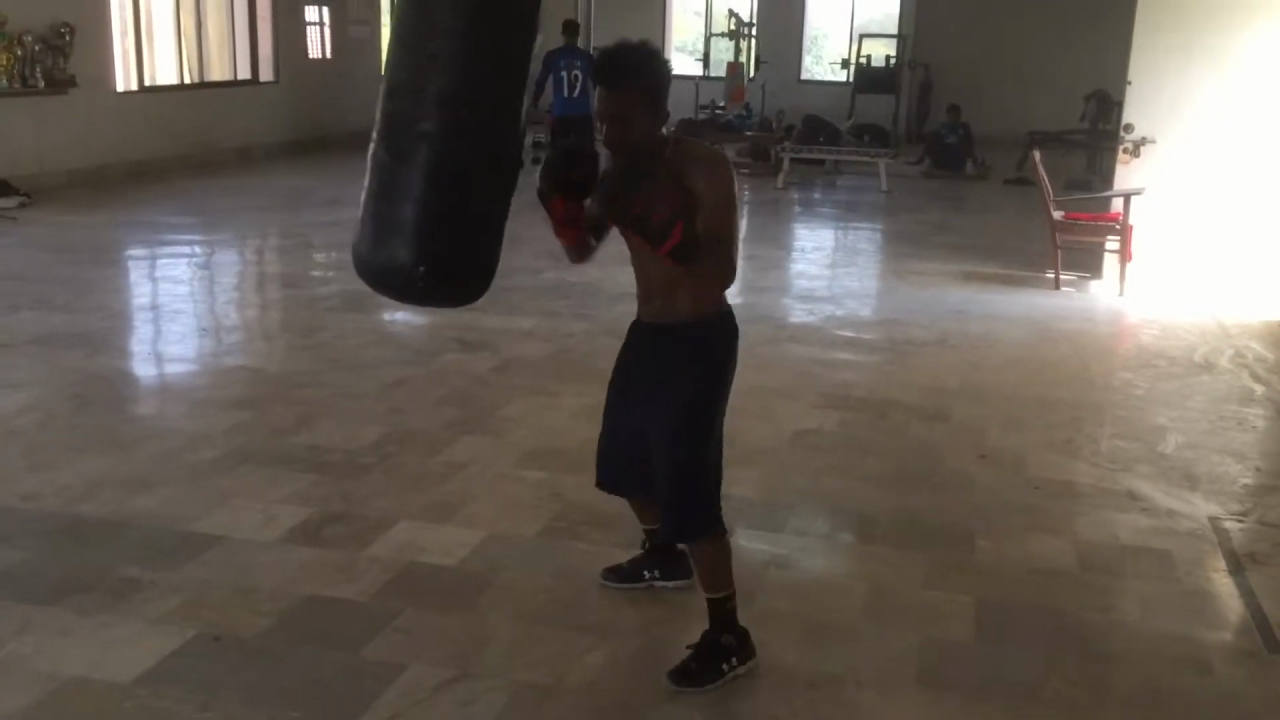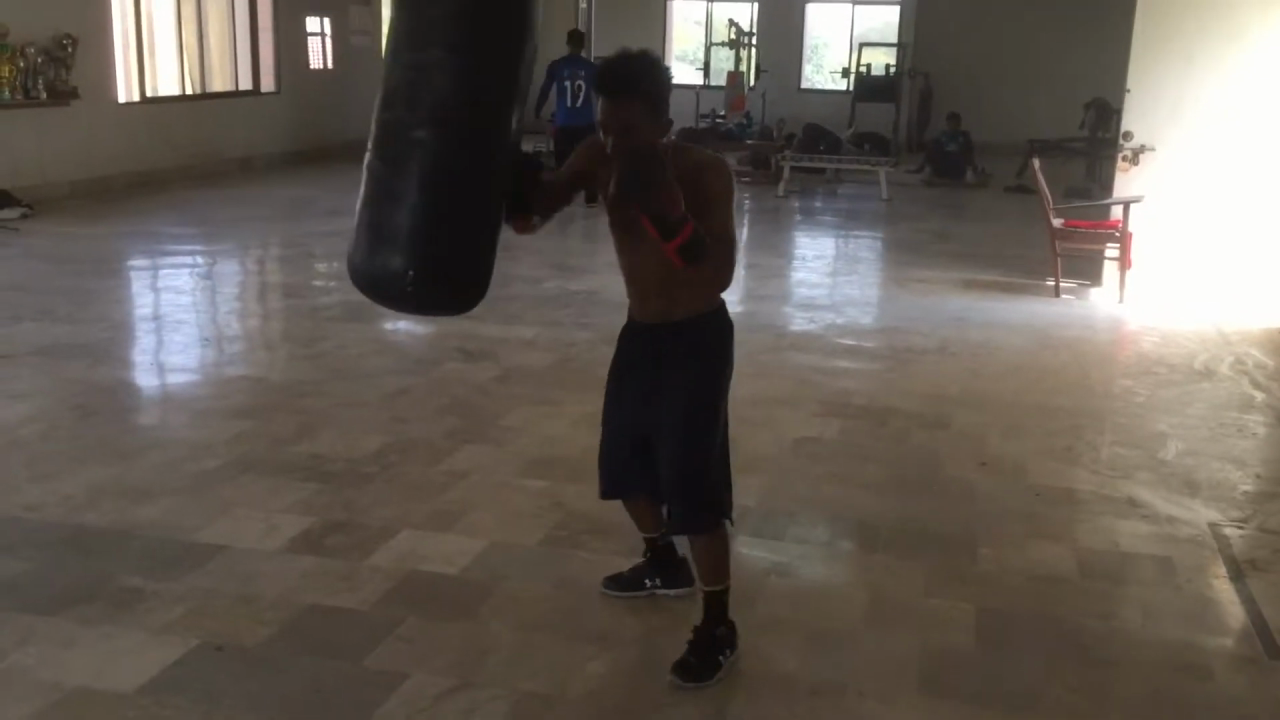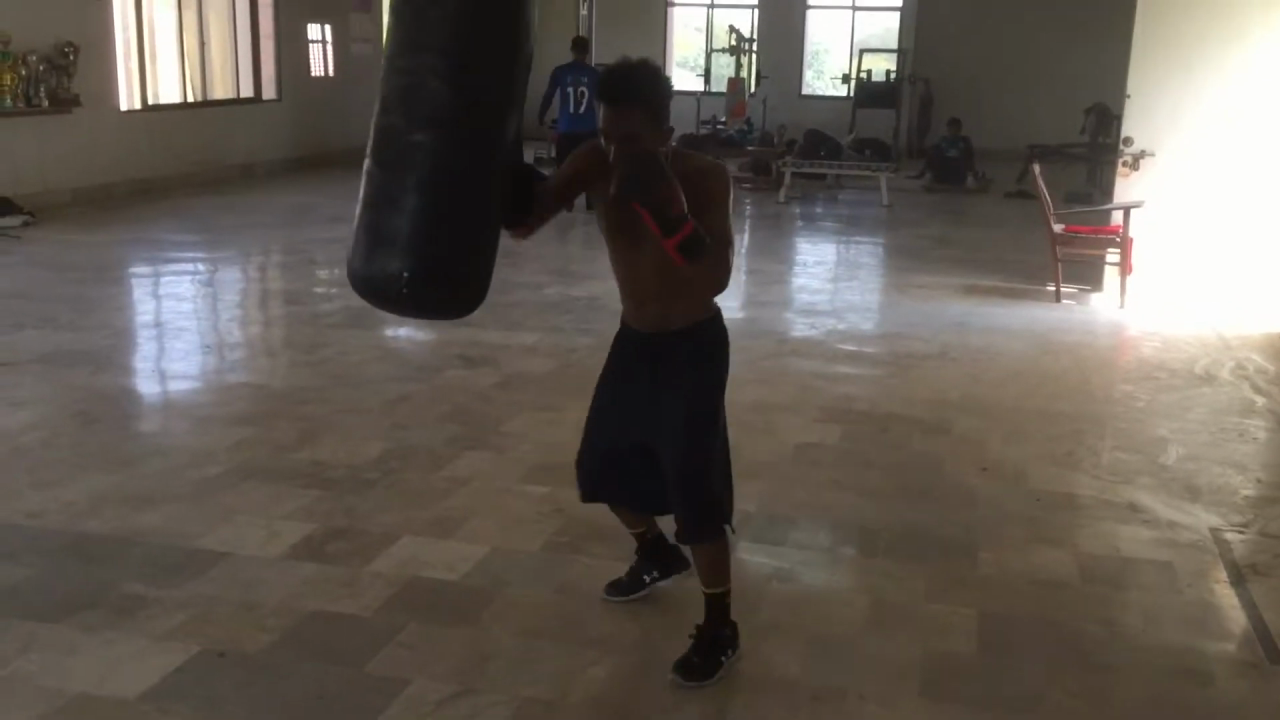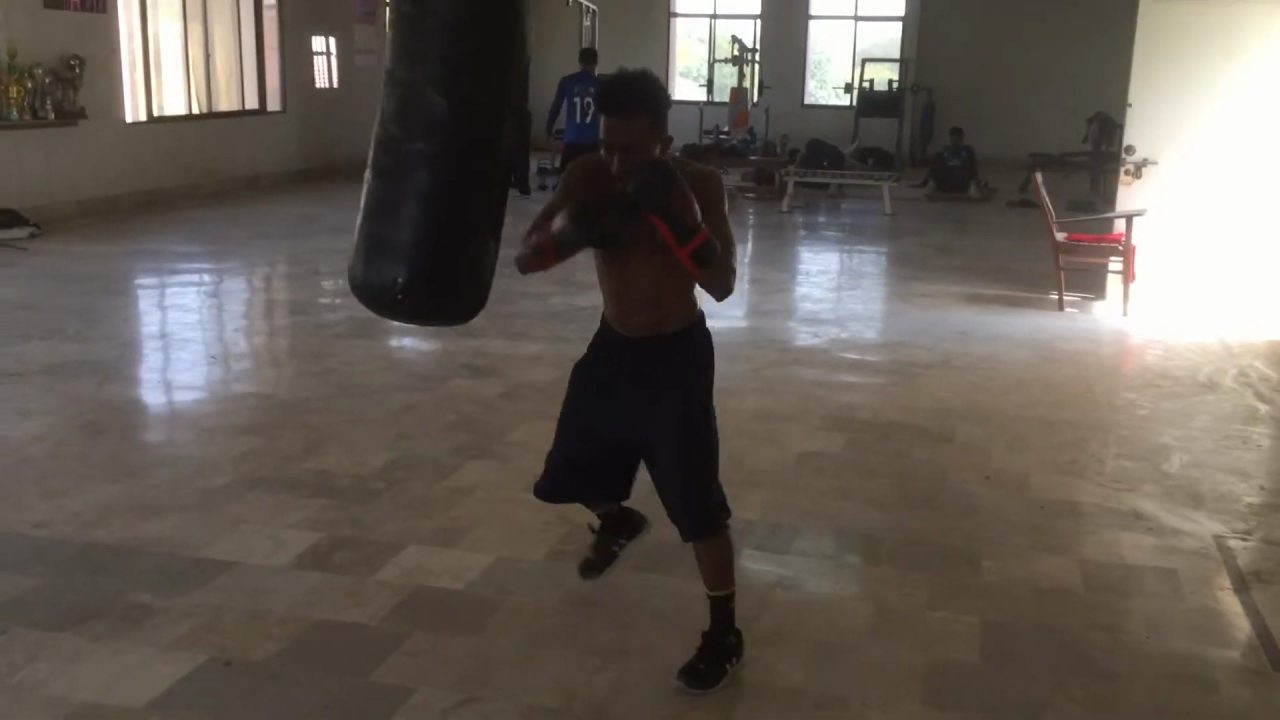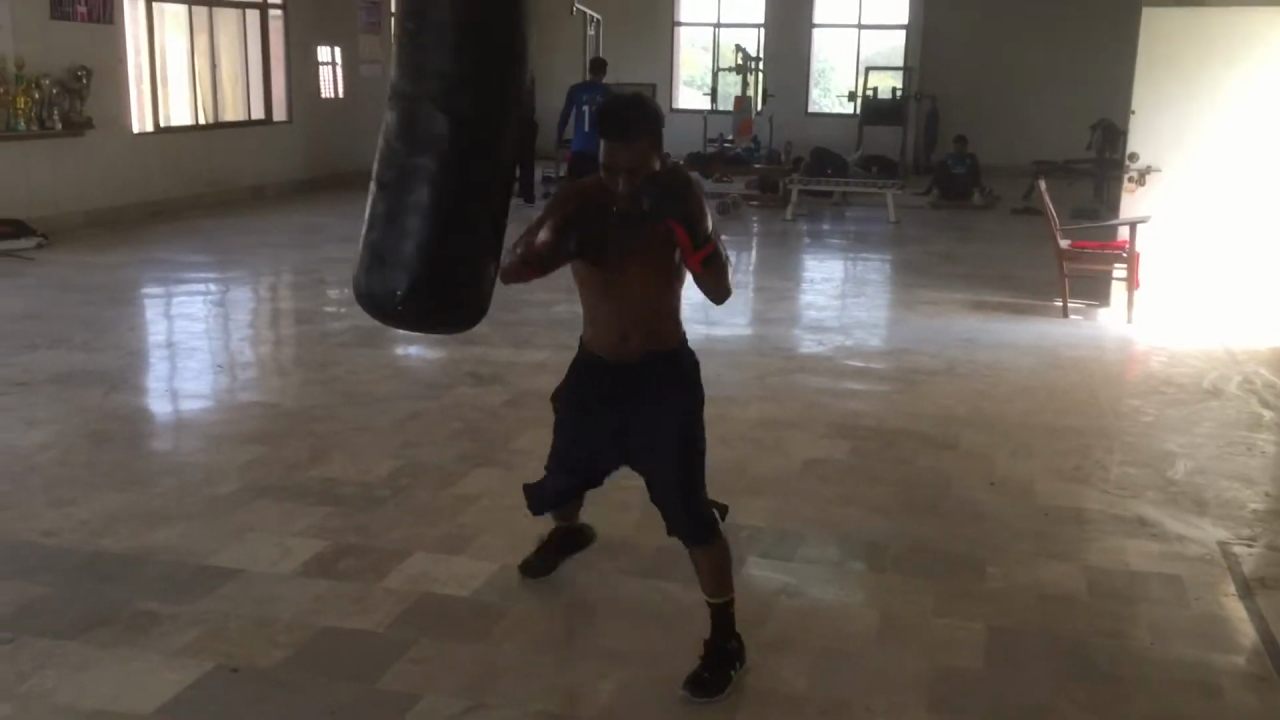
dt=0.1s
person 1, frame 1
left shoulder: (705, 165)
right shoulder: (613, 163)
left elbow: (720, 272)
right elbow: (579, 252)
left wrist: (656, 215)
right wrist: (559, 199)
left hip: (702, 340)
right hip: (646, 333)
left knee: (687, 488)
right knee: (624, 460)
left ankle: (726, 635)
right ankle: (662, 554)
person 1, frame 2
left shoulder: (706, 172)
right shoulder: (599, 157)
left elbow: (720, 277)
right elbow: (530, 219)
left wrist: (670, 212)
right wrist: (524, 197)
left hip: (698, 340)
right hip: (640, 333)
left knee: (694, 486)
right knee: (625, 465)
left ankle: (717, 628)
right ankle: (664, 563)
person 1, frame 3
left shoulder: (705, 178)
right shoulder: (593, 162)
left elbow: (715, 280)
right elbow: (527, 220)
left wrist: (665, 210)
right wrist: (523, 200)
left hip: (693, 348)
right hip: (632, 343)
left knee: (697, 497)
right knee: (601, 471)
left ankle: (719, 626)
right ankle: (655, 554)
person 1, frame 4
left shoulder: (699, 184)
right shoulder: (587, 177)
left elbow: (722, 284)
right elbow: (524, 259)
left wrist: (681, 216)
right wrist: (570, 236)
left hip: (680, 353)
right hip: (613, 345)
left knee: (694, 499)
right knee: (573, 471)
left ankle: (724, 633)
right ankle: (615, 522)
person 1, frame 5
left shoulder: (685, 207)
right shoulder: (578, 201)
left elbow: (719, 291)
right elbow: (509, 270)
left wrist: (688, 231)
right wrist: (566, 245)
left hip: (665, 372)
right hip: (594, 371)
left knee: (688, 510)
right knee: (560, 481)
left ankle: (724, 640)
right ankle: (567, 532)
